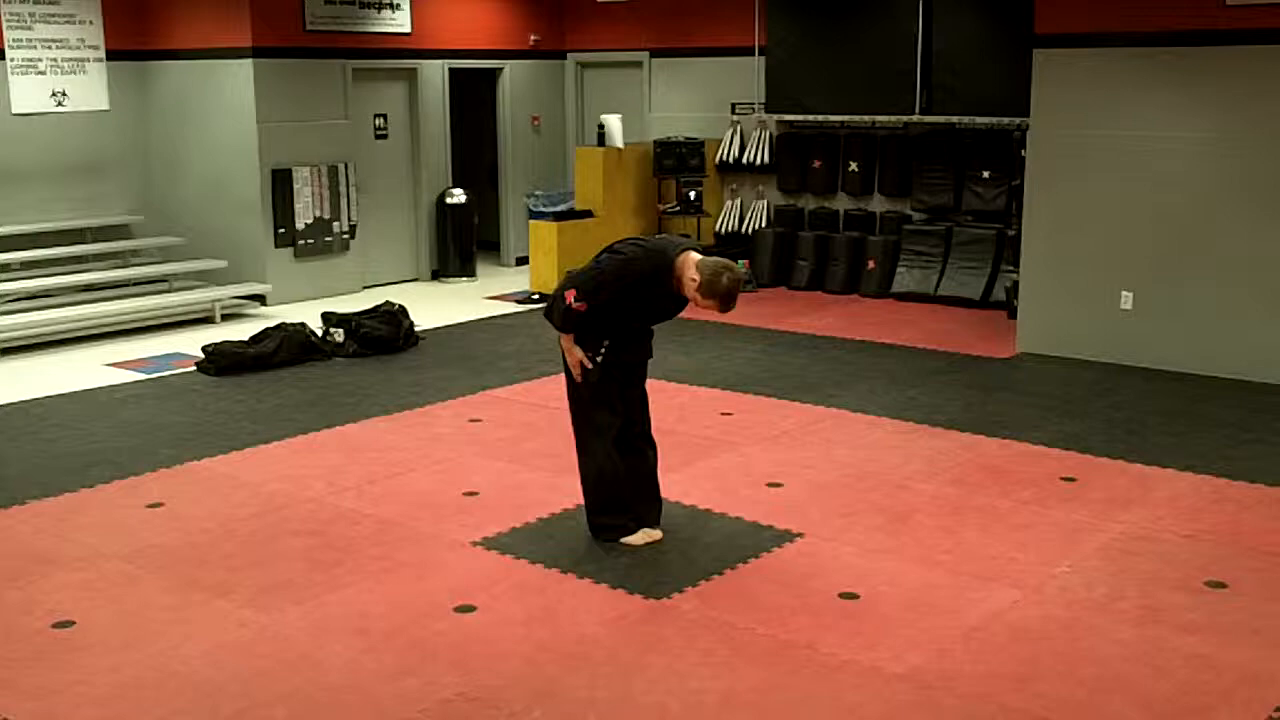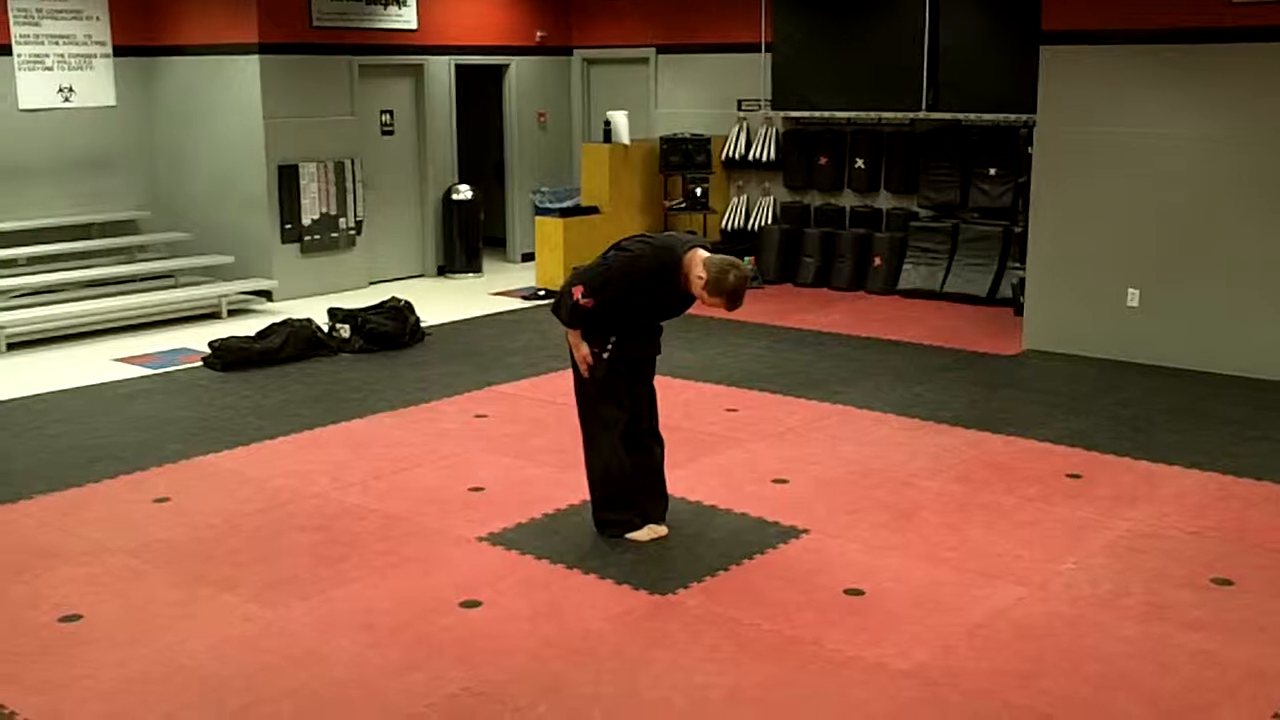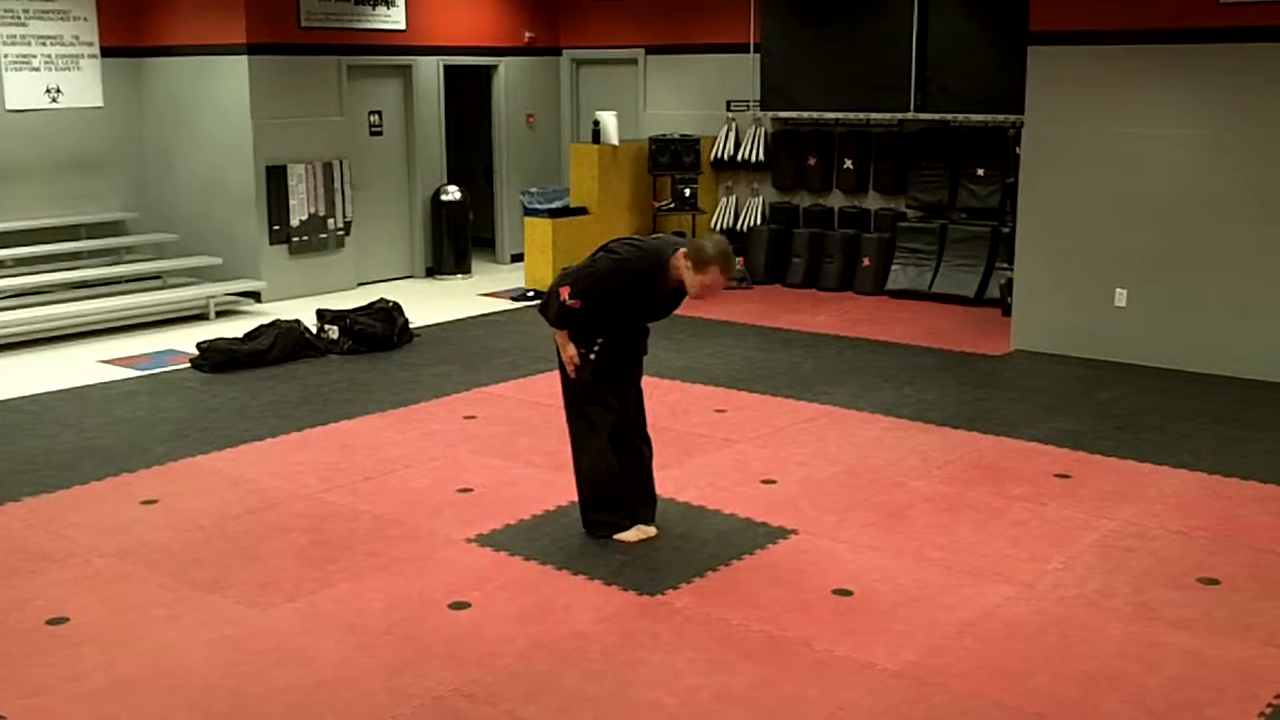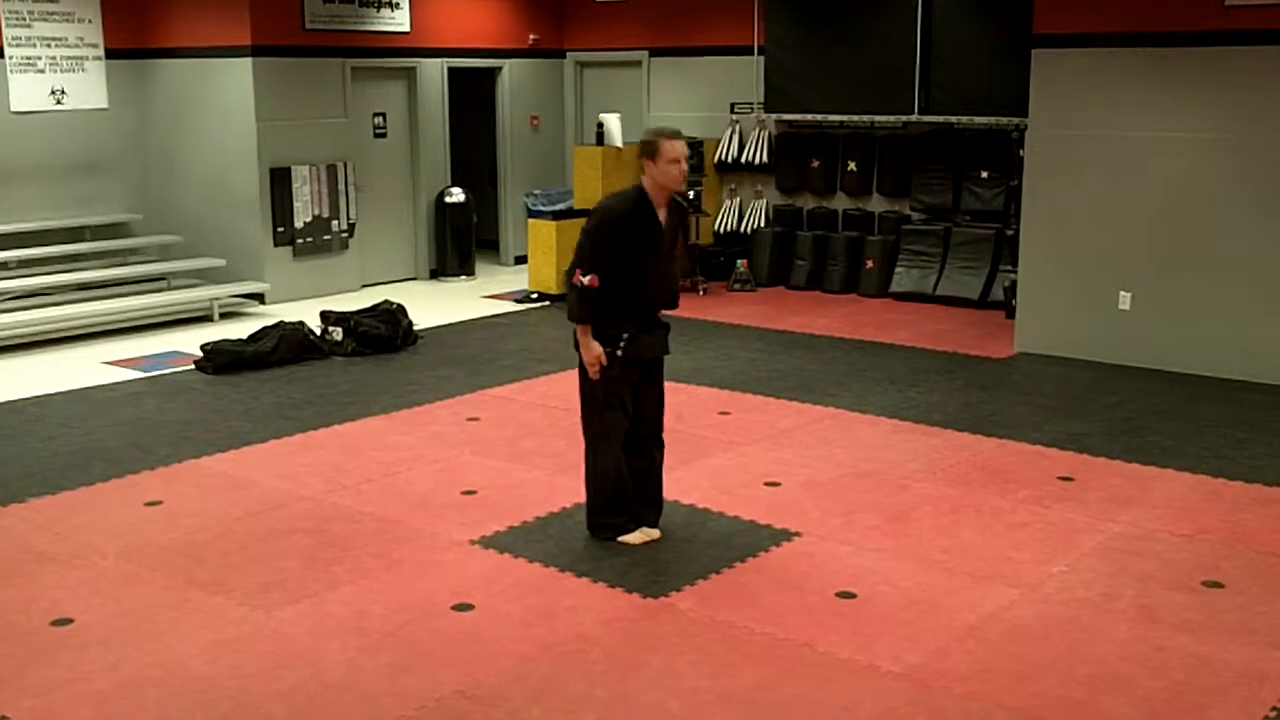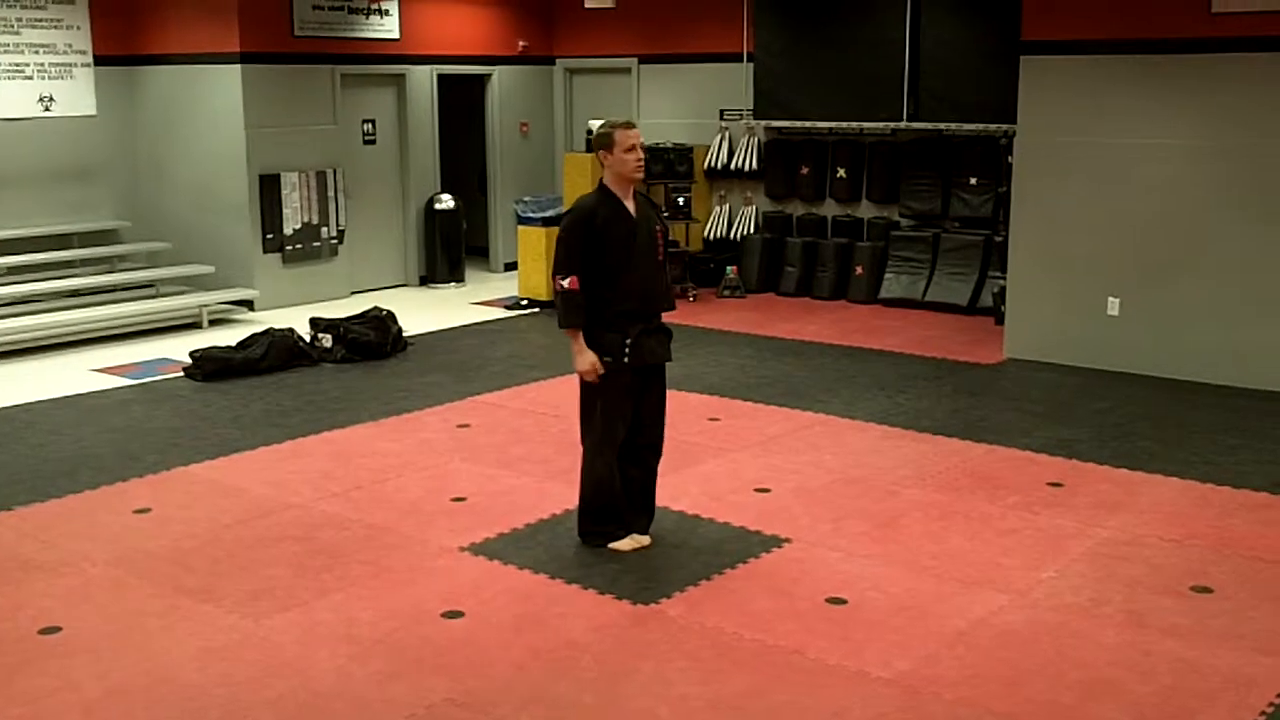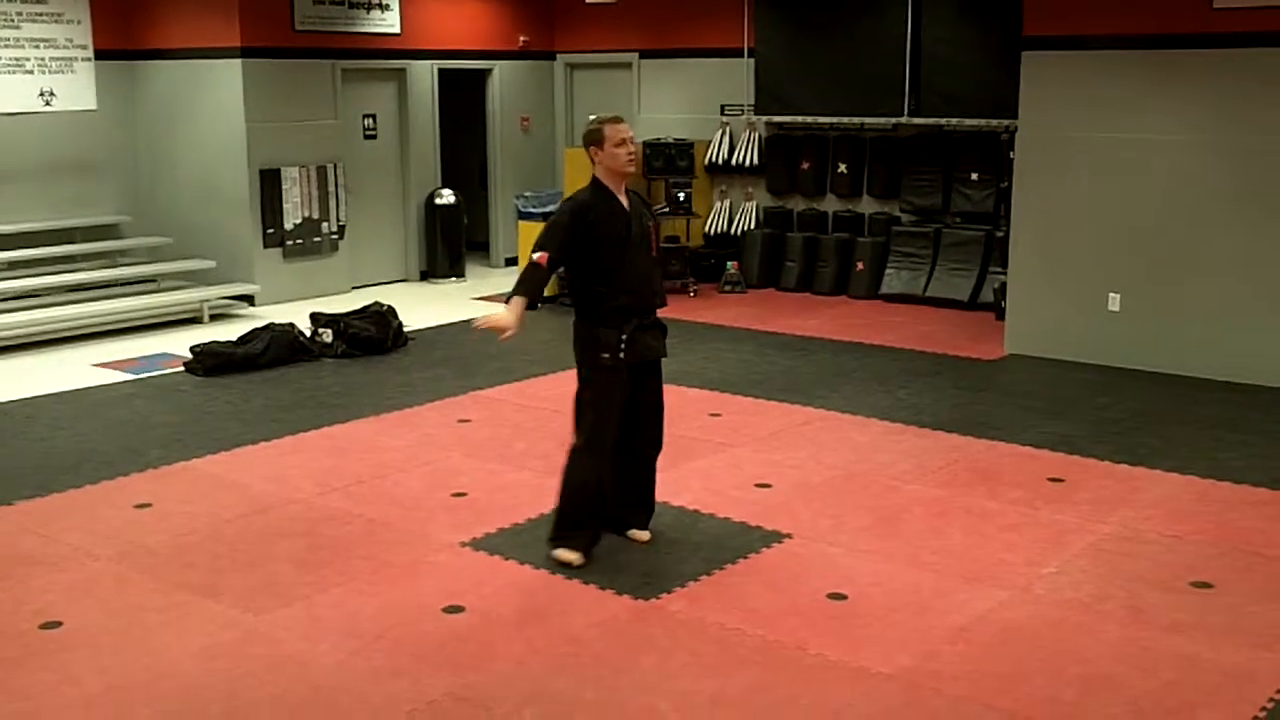
dt=0.4s
person 1, frame 1
left shoulder: (695, 265)
right shoulder: (639, 262)
right elbow: (572, 290)
left wrist: (637, 342)
right wrist: (568, 344)
left hip: (630, 342)
right hip: (593, 343)
left knee: (636, 429)
right knee: (600, 430)
left ankle: (643, 514)
right ankle: (612, 522)
person 1, frame 2
left shoulder: (703, 263)
right shoulder: (646, 259)
right elbow: (579, 285)
left wrist: (646, 336)
right wrist: (576, 340)
left hip: (639, 338)
right hip: (600, 338)
left knee: (643, 424)
right knee: (607, 425)
left ankle: (648, 509)
right ankle: (618, 517)
person 1, frame 3
left shoulder: (684, 268)
right shoulder: (632, 262)
right elbow: (567, 289)
right wrist: (566, 344)
left hip: (624, 339)
right hip: (587, 341)
left knee: (631, 426)
right knee: (595, 426)
left ankle: (637, 511)
right ankle: (607, 519)
person 1, frame 4
left shoulder: (678, 214)
right shoulder: (615, 213)
right elbow: (583, 279)
right wrist: (587, 341)
left hip: (647, 335)
right hip: (608, 340)
left knee: (647, 430)
right knee: (607, 431)
left ankle: (643, 514)
right ankle: (611, 521)
person 1, frame 5
left shoulder: (649, 211)
right shoulder: (586, 215)
right elbow: (569, 284)
right wrist: (579, 347)
left hip: (648, 339)
right hip: (608, 344)
left knee: (647, 437)
right knee: (605, 438)
left ankle: (635, 521)
right ankle: (603, 528)
person 1, frame 6
left shoulder: (643, 207)
right shoulder: (581, 208)
right elbow: (544, 259)
left wrist: (650, 320)
right wrist: (514, 309)
left hip: (643, 334)
right hip: (601, 339)
left knee: (642, 435)
right knee: (597, 438)
left ankle: (629, 517)
right ankle: (573, 536)
